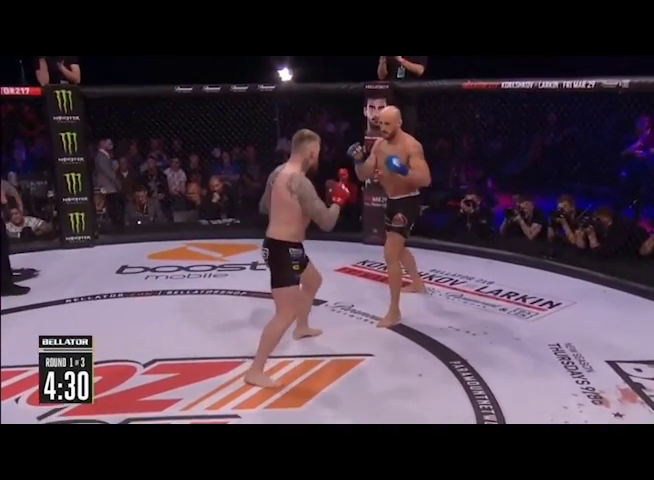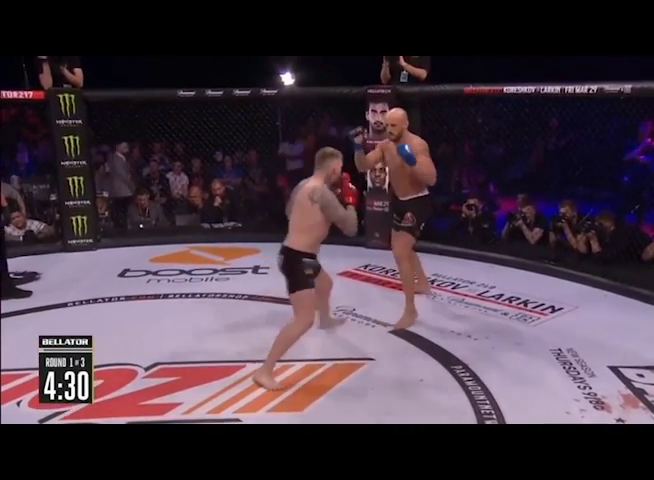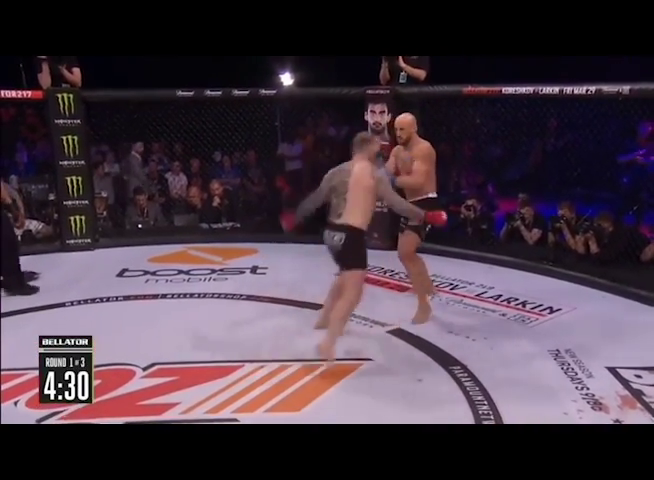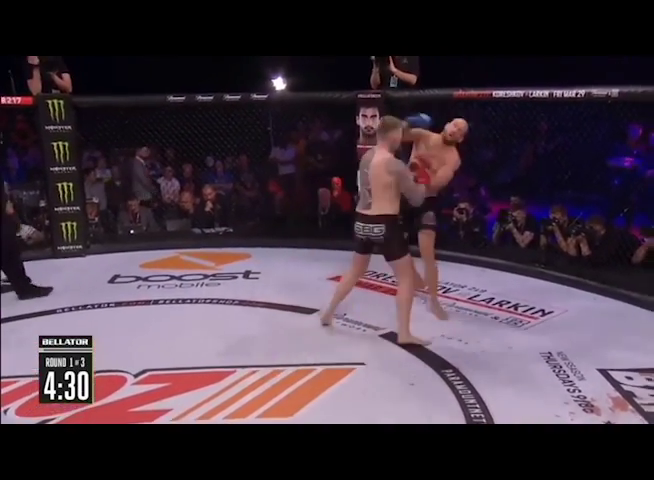
dt=0.3s
person 1, frame 1
left shoulder: (277, 173)
right shoulder: (300, 183)
left elbow: (264, 207)
right elbow: (327, 223)
right wrist: (338, 200)
left hip: (282, 245)
right hip: (283, 250)
left knee: (313, 281)
right knee: (285, 314)
left ankle: (302, 328)
right ankle: (255, 371)
person 1, frame 2
left shoulder: (304, 186)
right shoulder: (323, 194)
right elbow: (350, 228)
right wrist: (351, 201)
left hip: (299, 254)
right hip: (298, 259)
left knee: (325, 284)
right knee: (304, 319)
left ankle: (325, 320)
right ankle: (265, 371)
person 1, frame 3
left shoulder: (337, 172)
right shoulder: (375, 174)
left elbow: (315, 199)
right elbow: (396, 204)
left wrist: (296, 216)
right wrist: (426, 215)
left hip: (334, 232)
right hip: (352, 235)
left knee: (344, 279)
right knee: (352, 293)
left ankle: (325, 318)
right ankle: (328, 344)
person 1, frame 4
left shoulder: (367, 157)
right shoulder: (395, 165)
right elbow: (416, 199)
right wrist: (423, 181)
left hip: (362, 222)
right hip: (385, 225)
left knee: (356, 271)
right knee: (406, 277)
left ankle: (329, 313)
right ankle: (404, 333)
person 2, frame 1
left shoulder: (411, 146)
right shoulder: (378, 145)
left elbow: (425, 180)
right elbow: (364, 176)
left wrist: (403, 172)
right wrist: (357, 161)
left hip: (408, 202)
right hip: (392, 201)
left knee: (390, 254)
right knee: (397, 247)
left ankle: (394, 312)
right ankle: (417, 283)
person 2, frame 2
left shoulder: (417, 145)
right shoulder: (385, 145)
left elbow: (431, 179)
right elbow: (363, 167)
left wrist: (411, 162)
right wrist: (359, 147)
left hip: (418, 202)
right hip: (400, 201)
left knee: (401, 253)
right knee: (400, 247)
left ankle: (410, 311)
right ankle: (423, 283)
person 2, frame 3
left shoulder: (423, 149)
right shoulder: (397, 150)
left elbow: (417, 182)
right elbow: (387, 173)
left wrist: (394, 179)
left hip: (426, 204)
right hip: (412, 204)
left knee: (406, 253)
right knee: (406, 252)
left ankle: (423, 308)
right ankle: (427, 287)
person 2, frame 4
left shoulder: (453, 158)
right shoulder: (425, 136)
left elbow: (437, 182)
right elbow: (406, 136)
right wrist: (411, 125)
left hip: (427, 201)
left knee: (427, 253)
left ankle: (433, 301)
right ankle: (413, 278)
